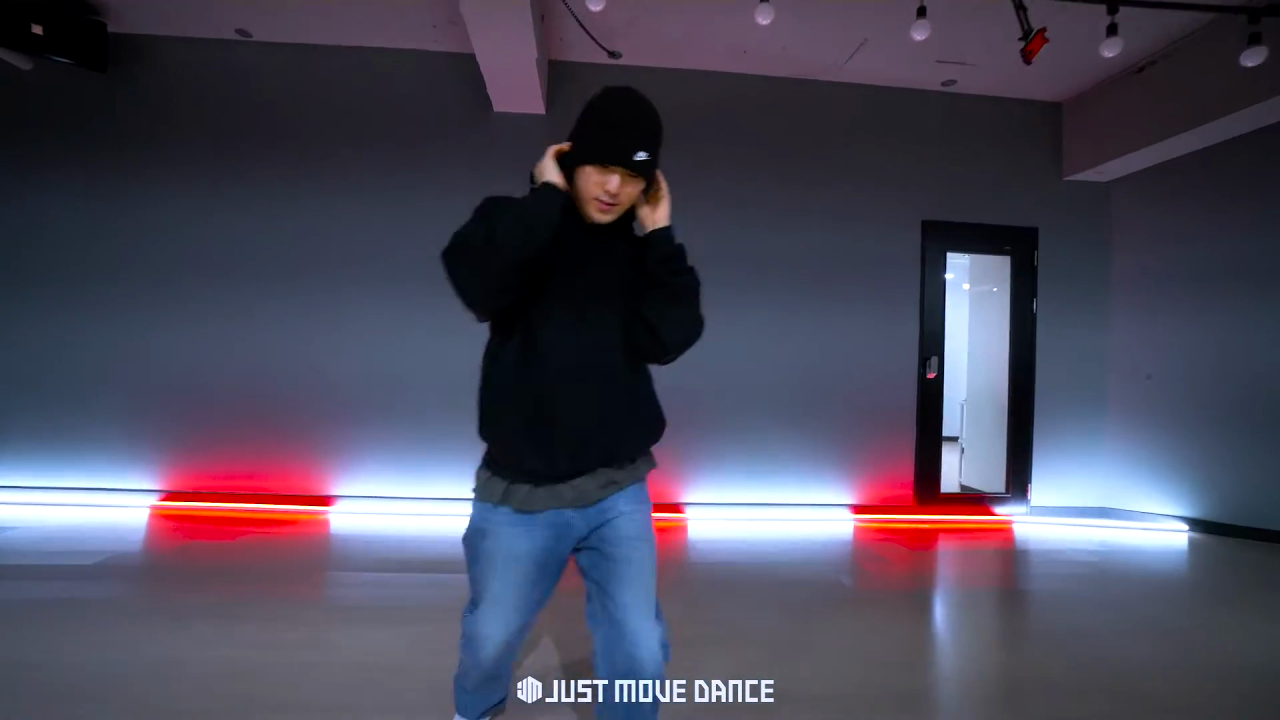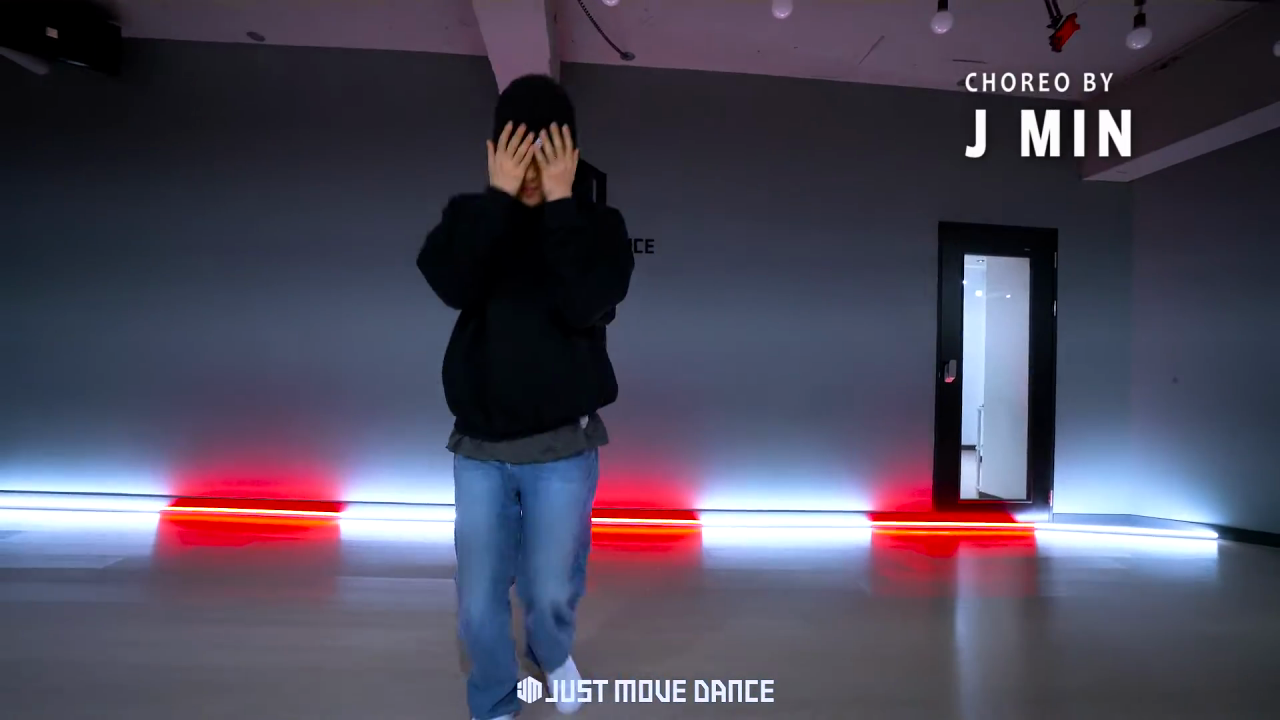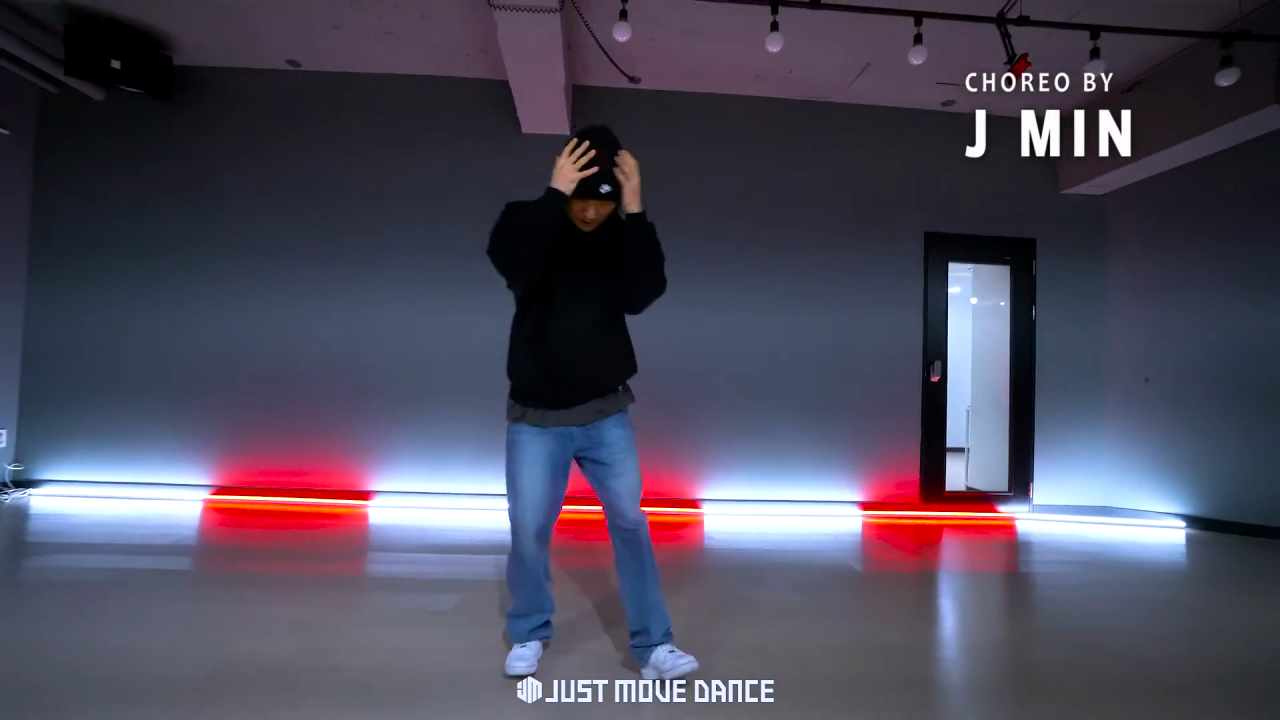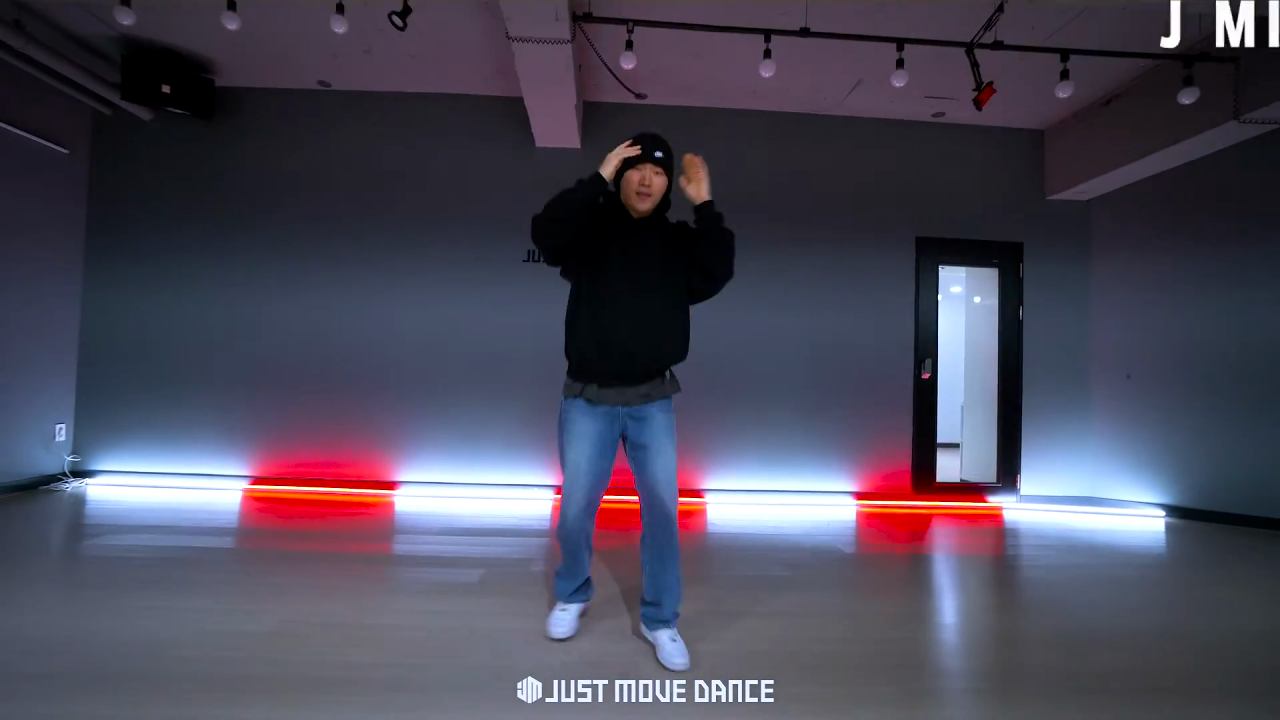
dt=0.5s
person 1, frame 1
left shoulder: (639, 260)
right shoulder: (511, 228)
left elbow: (669, 340)
right elbow: (476, 284)
left wrist: (661, 233)
right wrist: (546, 196)
left hip: (617, 490)
right hip: (519, 491)
left knee: (640, 650)
right knee: (491, 637)
person 1, frame 2
left shoulder: (599, 226)
right shoulder: (471, 216)
left elbow: (584, 305)
right elbow: (449, 284)
left wrist: (559, 202)
right wrist: (497, 195)
left hip: (562, 445)
right hip: (480, 449)
left knee: (547, 585)
right knee: (479, 593)
left ankle: (555, 656)
person 1, frame 3
left shoulder: (623, 237)
right shoulder: (527, 221)
left elbow: (641, 294)
right elbow: (518, 270)
left wrist: (634, 212)
right wrist: (554, 194)
left hip: (604, 412)
right hip: (535, 415)
left knee: (630, 524)
right knee: (529, 531)
left ankle: (653, 644)
right ankle: (529, 632)
person 1, frame 4
left shoulder: (678, 241)
right shoulder: (589, 230)
left elbow: (715, 274)
right elbow: (546, 234)
left wrist: (706, 207)
right wrist: (597, 180)
left hip: (652, 399)
right hip: (587, 398)
left knee: (662, 511)
right knee: (578, 505)
left ankle: (662, 622)
right ankle: (571, 593)
